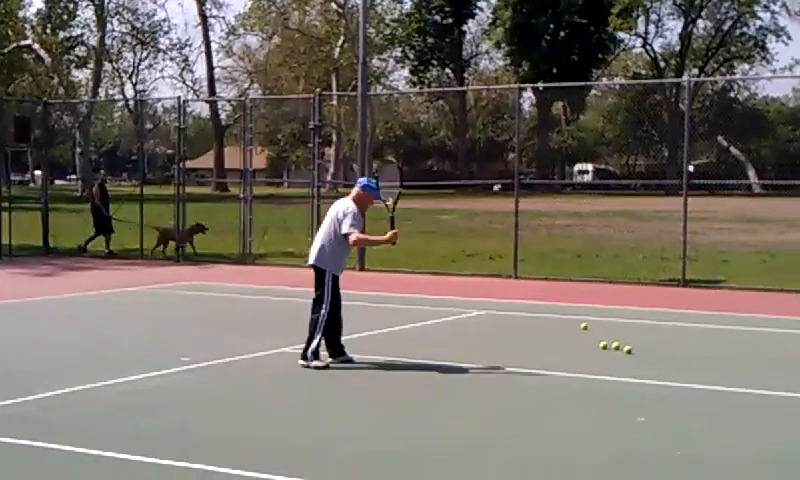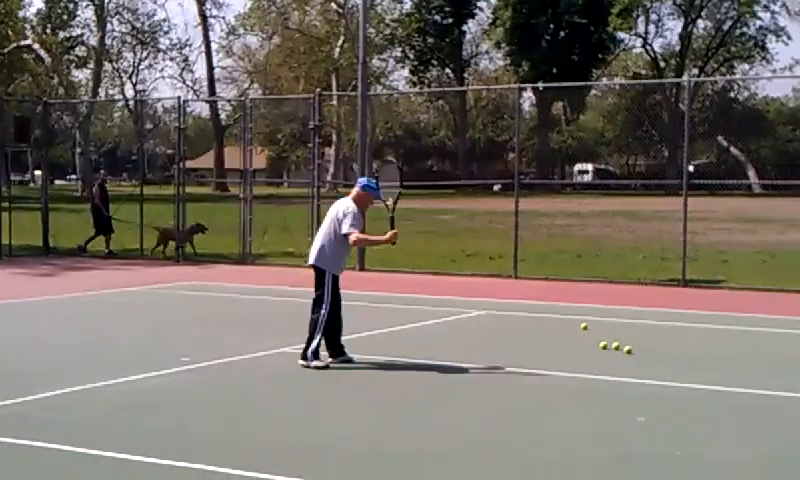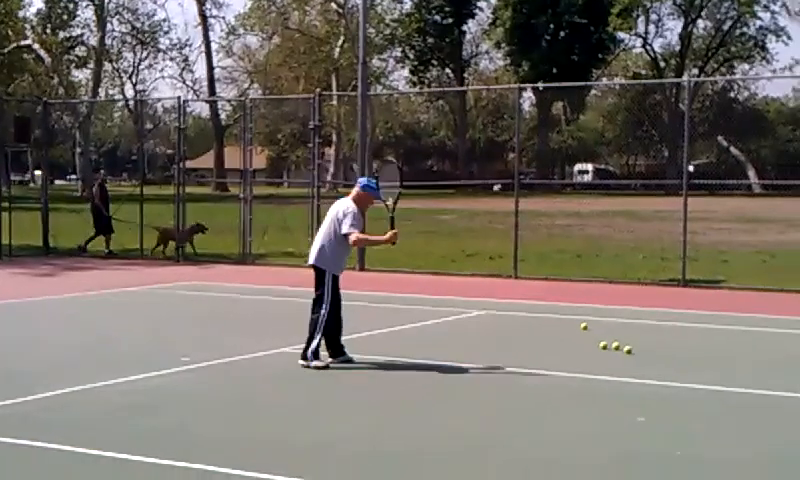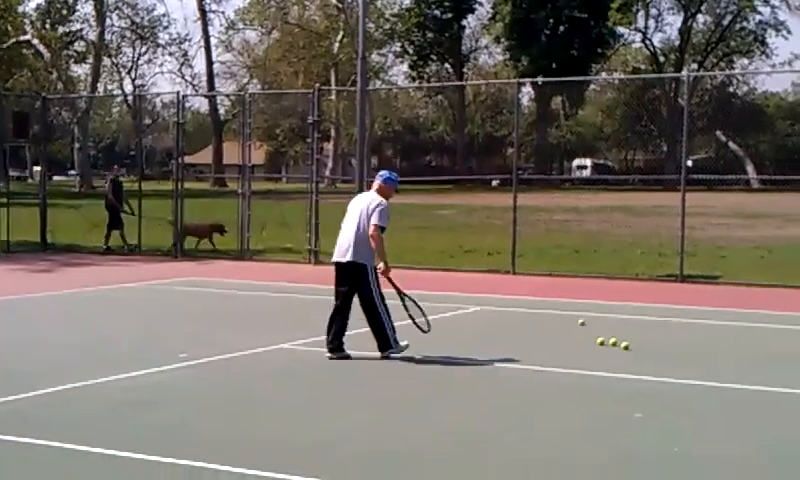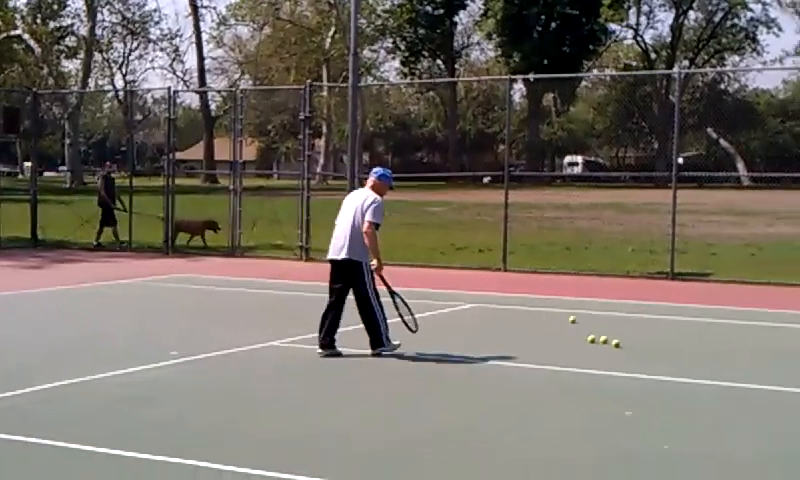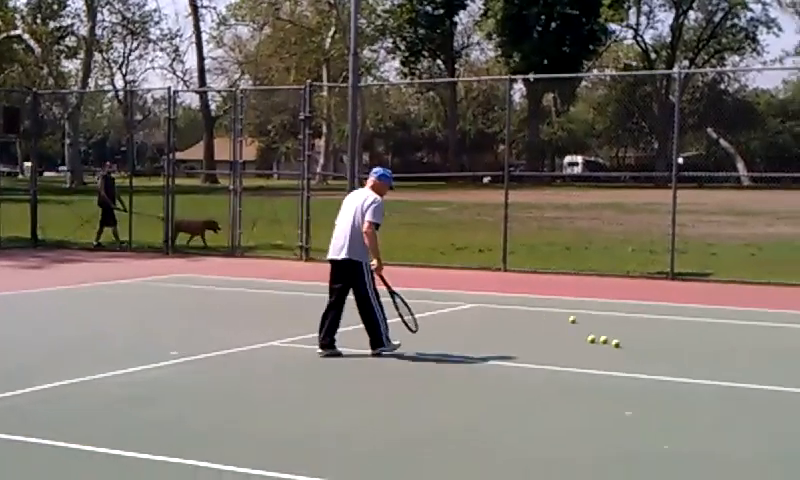
dt=0.1s
person 1, frame 1
left shoulder: (344, 204)
right shoulder: (350, 209)
right elbow: (355, 240)
right wrist: (384, 239)
left hip: (327, 263)
right hip: (326, 264)
left knee: (333, 309)
right knee: (324, 309)
left ankle: (336, 351)
right ankle: (309, 355)
person 1, frame 2
left shoulder: (343, 204)
right shoulder: (351, 210)
right elbow: (354, 239)
right wrist: (384, 239)
left hip: (325, 262)
right hip: (326, 263)
left knee: (333, 309)
right knee: (324, 309)
left ankle: (336, 351)
right ankle: (309, 356)
person 1, frame 3
left shoulder: (343, 204)
right shoulder: (351, 210)
right elbow: (355, 239)
right wrist: (384, 239)
left hip: (325, 262)
right hip: (327, 263)
left knee: (332, 309)
right knee: (324, 309)
left ankle: (336, 351)
right ankle: (309, 355)
person 1, frame 4
left shoulder: (358, 199)
right shoulder: (380, 203)
right elbow: (374, 233)
right wrist: (384, 262)
left hip: (342, 257)
right hip: (360, 260)
left knee: (342, 303)
right knee: (374, 303)
left ankle: (335, 347)
right ankle: (388, 345)
person 1, frame 5
left shoulder: (352, 196)
right shoulder: (375, 200)
right elbow: (367, 230)
right wrist: (377, 259)
left hip: (337, 254)
right hip: (355, 257)
left knee: (336, 300)
right knee: (369, 300)
left ankle: (326, 344)
right ankle: (380, 343)
person 1, frame 6
left shoulder: (351, 195)
right shoulder: (375, 200)
right elbow: (368, 229)
right wrist: (377, 258)
left hip: (337, 254)
right hip: (356, 257)
left knee: (336, 300)
right knee: (369, 300)
left ankle: (326, 344)
right ankle: (380, 342)
